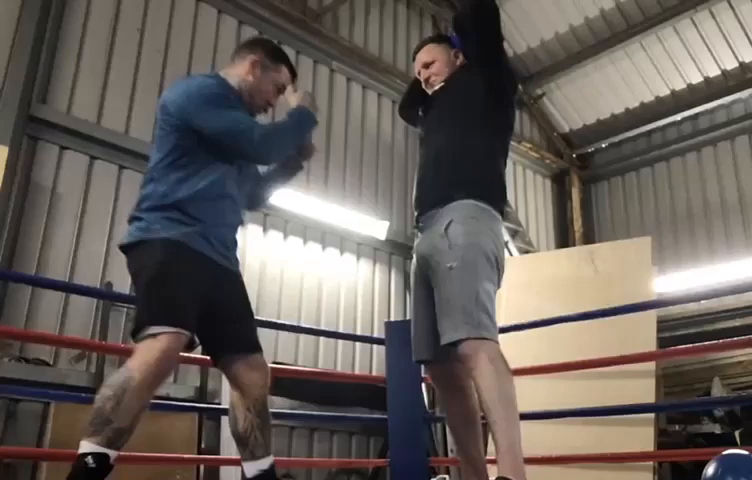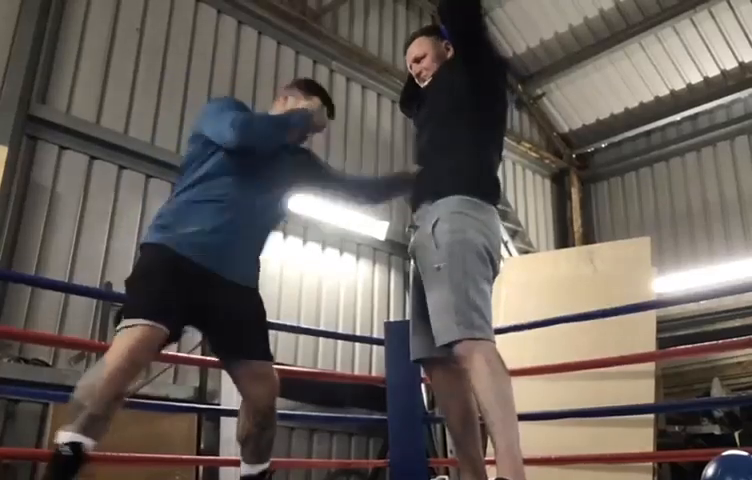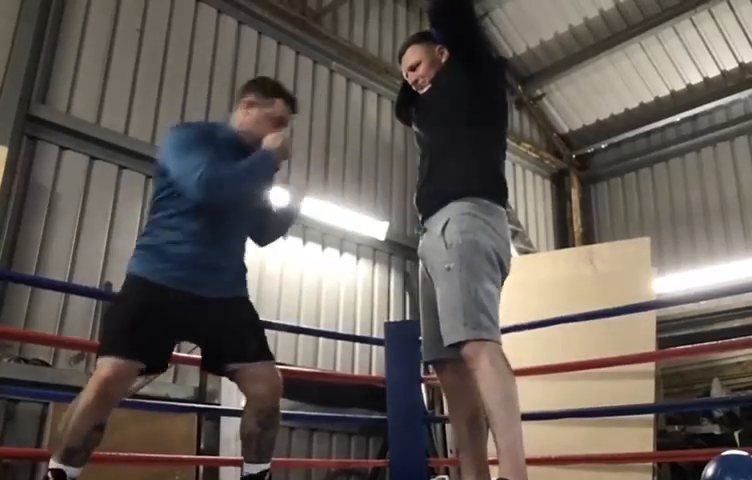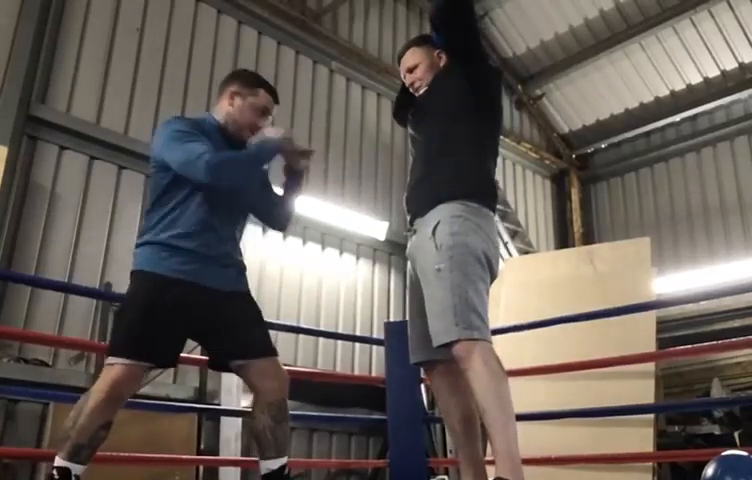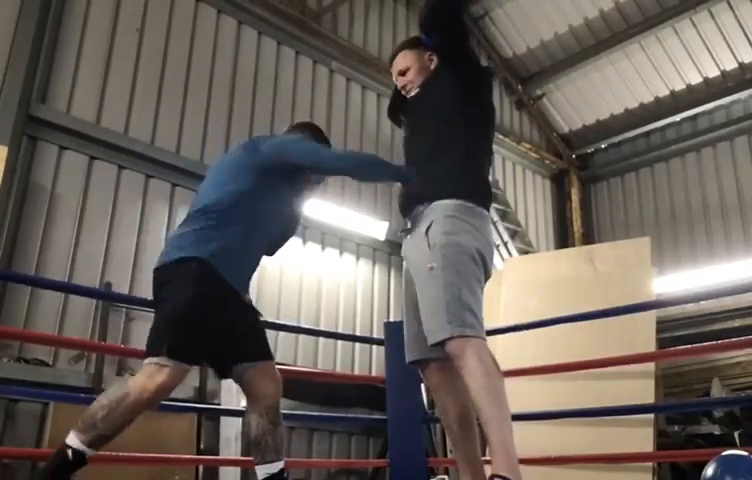
dt=0.3s
person 1, frame 1
left shoulder: (486, 79)
right shoulder: (438, 108)
right elbow: (405, 107)
left wrist: (444, 46)
right wrist: (426, 83)
left hip: (464, 220)
right hip: (431, 232)
left knee: (474, 342)
right knee: (441, 361)
person 1, frame 2
left shoulder: (476, 71)
right shoulder: (436, 99)
right elbow: (406, 101)
right wrist: (420, 76)
left hip: (457, 213)
right hip: (430, 225)
left knee: (469, 341)
right knee: (439, 361)
person 1, frame 3
left shoulder: (474, 74)
right shoulder: (433, 107)
right elbow: (401, 109)
left wrist: (424, 48)
right wrist: (416, 85)
left hip: (465, 217)
right hip: (437, 229)
left knee: (475, 342)
right knee: (448, 361)
person 1, frame 4
left shoulder: (471, 79)
right shoulder: (430, 110)
right elbow: (398, 111)
left wrist: (429, 48)
right wrist: (413, 86)
left hip: (456, 220)
right hip: (426, 232)
left knee: (467, 342)
right knee: (439, 363)
person 1, frame 5
left shoulder: (462, 78)
right shoulder: (422, 109)
right elbow: (393, 111)
left wrist: (418, 50)
right wrist: (407, 88)
left hip: (450, 220)
right hip: (422, 232)
left knee: (461, 341)
right knee: (435, 362)
person 2, frame 1
left shoulder: (230, 122)
right shoulder: (199, 90)
left elbow: (251, 193)
right elbow: (262, 145)
left wrist: (291, 161)
right wrist: (302, 116)
left hip: (215, 258)
right hip: (168, 241)
left knee: (254, 379)
right knee: (161, 349)
person 2, frame 2
left shoulder: (290, 157)
right shoulder: (225, 112)
left elbow: (355, 189)
right elbow: (243, 135)
left wrist: (406, 180)
right wrist: (301, 120)
left hip: (235, 277)
right hip: (175, 254)
left knee: (262, 389)
right knee: (133, 347)
person 2, frame 3
left shoulder: (254, 163)
right shoulder: (188, 138)
left elbow: (262, 233)
right elbow: (207, 188)
left wrist: (290, 212)
right wrist: (266, 158)
left hip: (223, 293)
right hip: (157, 281)
left knee: (266, 387)
right knee: (108, 381)
person 2, frame 4
left shoulder: (246, 158)
right shoulder: (178, 130)
left elbow: (277, 219)
right elbow: (211, 169)
left wrist: (295, 176)
right wrist: (272, 145)
left hip: (226, 285)
right hip: (164, 274)
left knee: (273, 383)
right knee: (118, 380)
person 2, frame 5
left shoulder: (266, 172)
right shoulder: (276, 148)
left elbow: (266, 241)
right elbow: (343, 161)
left wrist: (292, 212)
right wrist: (404, 173)
left hip: (224, 281)
right hip: (195, 267)
left knee: (266, 387)
right knee: (159, 377)
